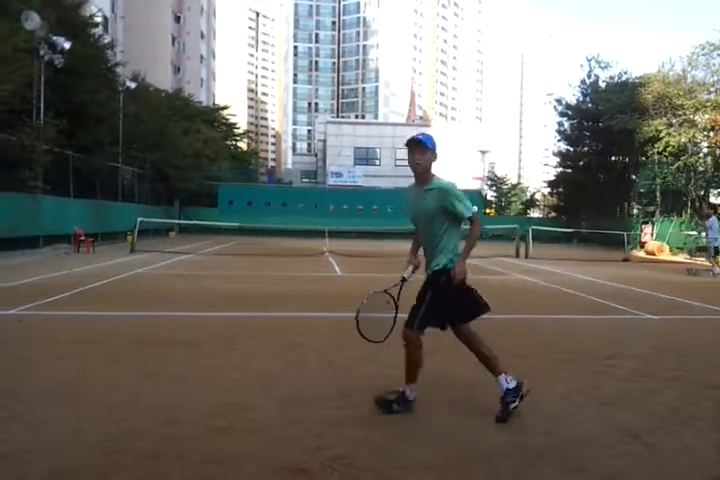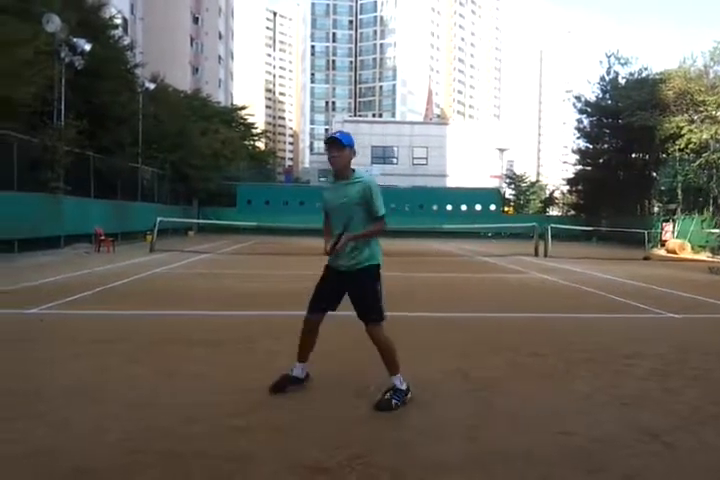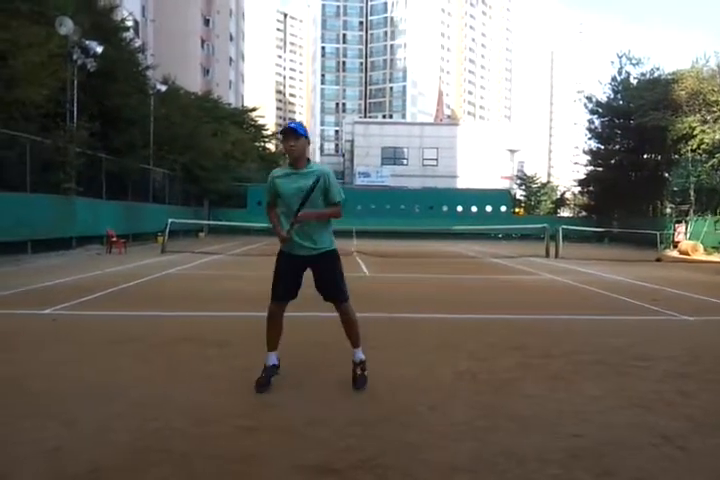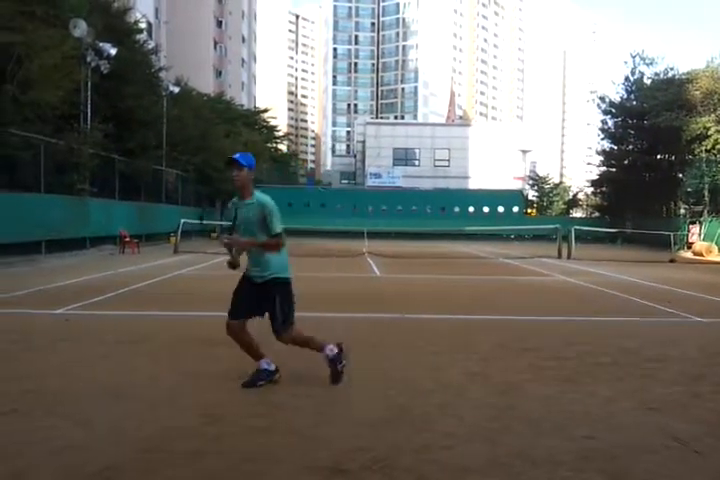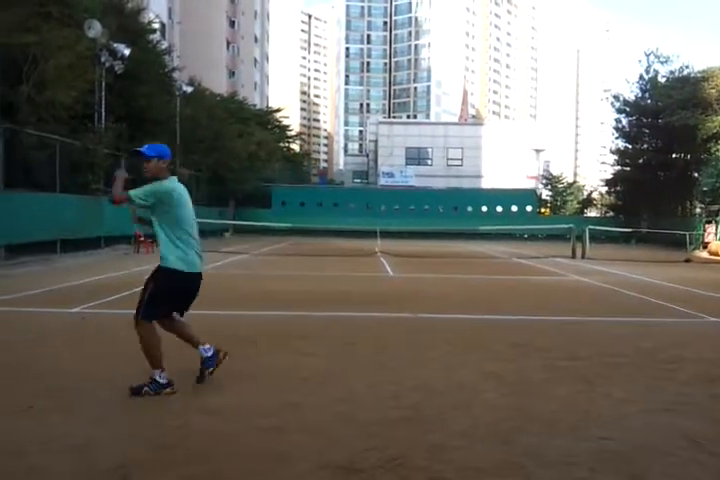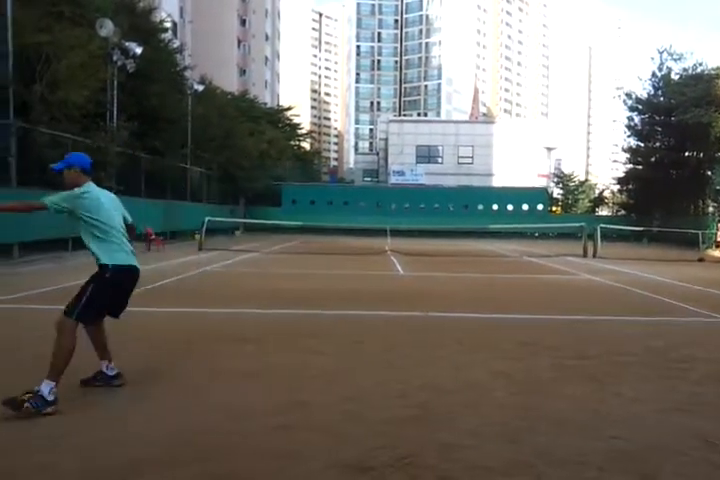
dt=0.4s
person 1, frame 1
left shoulder: (446, 190)
right shoulder: (412, 193)
left elbow: (475, 224)
left wrist: (461, 260)
right wrist: (413, 252)
left hip: (447, 271)
right hip: (437, 271)
left knee: (411, 331)
right knee: (465, 332)
left ankle: (407, 394)
right ankle: (510, 386)
person 1, frame 2
left shoulder: (367, 185)
right shoulder: (326, 188)
left elbow: (381, 225)
left wrist: (353, 237)
right wrist: (329, 241)
left hip: (365, 265)
right hip: (337, 265)
left knee: (374, 327)
right knee: (312, 319)
left ankle: (399, 386)
right ankle: (299, 372)
person 1, frame 3
left shoulder: (324, 174)
right shoulder: (276, 177)
left elbow: (338, 210)
right elbow: (271, 208)
left wrist: (315, 214)
right wrist: (278, 230)
left hip: (323, 250)
right hip: (291, 251)
left knee: (343, 305)
right knee: (276, 307)
left ankle: (358, 359)
right ankle: (272, 363)
person 1, frame 4
left shoulder: (264, 203)
right shoulder: (233, 205)
left elbow: (278, 241)
left wrist: (244, 241)
right wrist: (234, 254)
left hip: (274, 274)
right hip: (252, 274)
left knee: (285, 334)
right knee: (233, 326)
left ankle: (332, 352)
right ankle: (266, 367)
person 1, frame 5
left shoulder: (162, 189)
right shoulder: (175, 188)
left elbow: (117, 198)
left wrist: (120, 178)
right wrist: (152, 221)
left hip: (175, 267)
right hip: (192, 267)
left knee: (143, 321)
right knee: (166, 317)
left ankle: (160, 380)
right ankle: (207, 352)
person 1, frame 6
left shoulder: (76, 196)
right shoulder: (109, 196)
left elbow: (31, 207)
right elbow: (131, 229)
left hip: (115, 269)
right hip: (128, 267)
left knee: (67, 323)
right knee: (91, 318)
left ankle: (45, 394)
right ankle: (109, 371)
